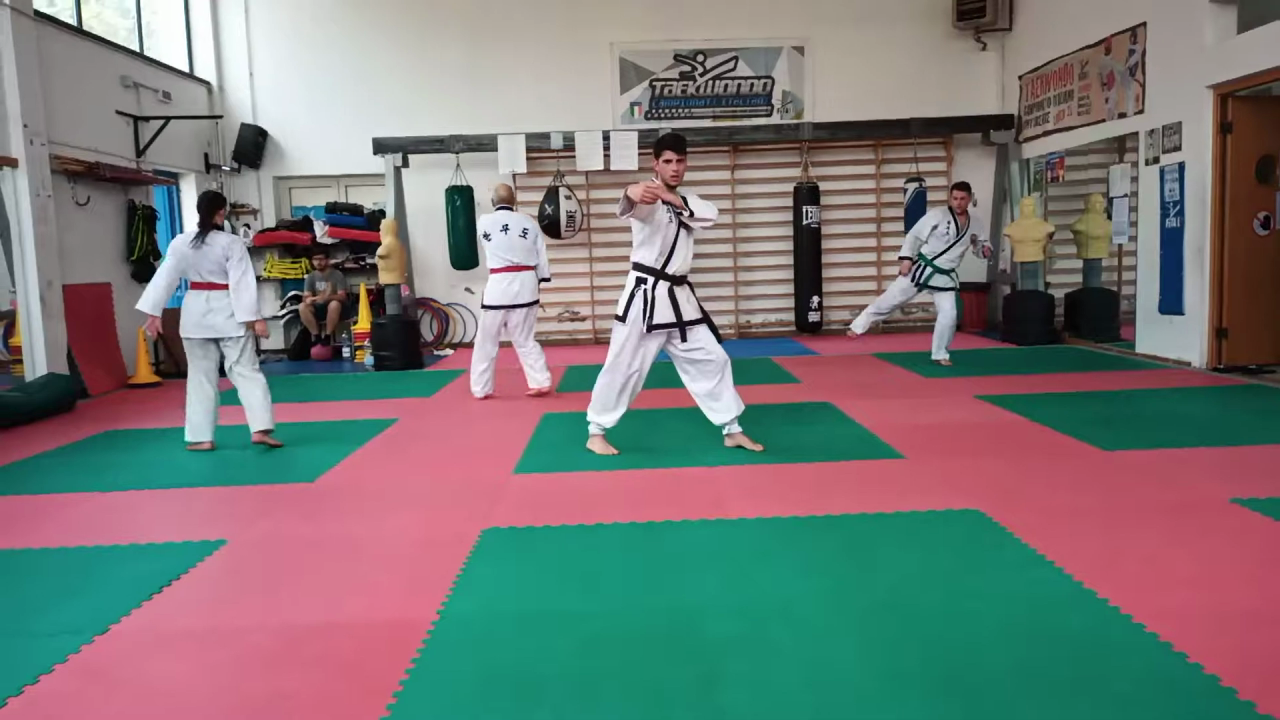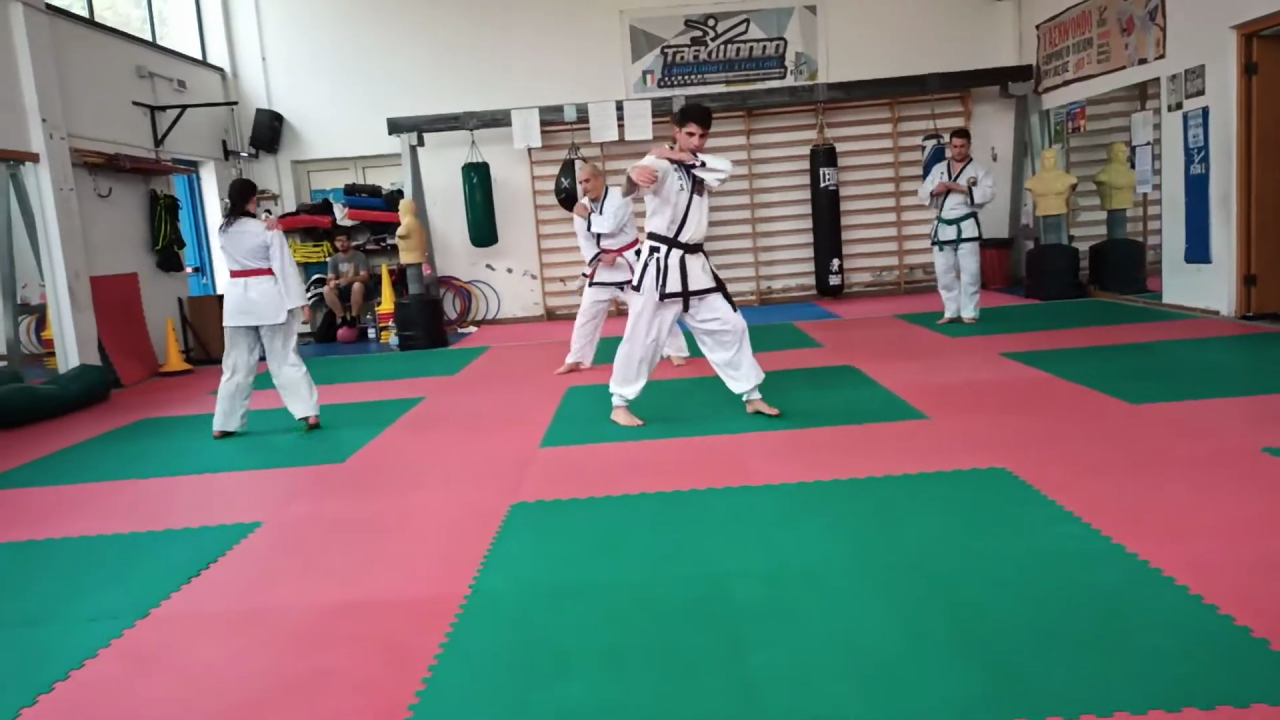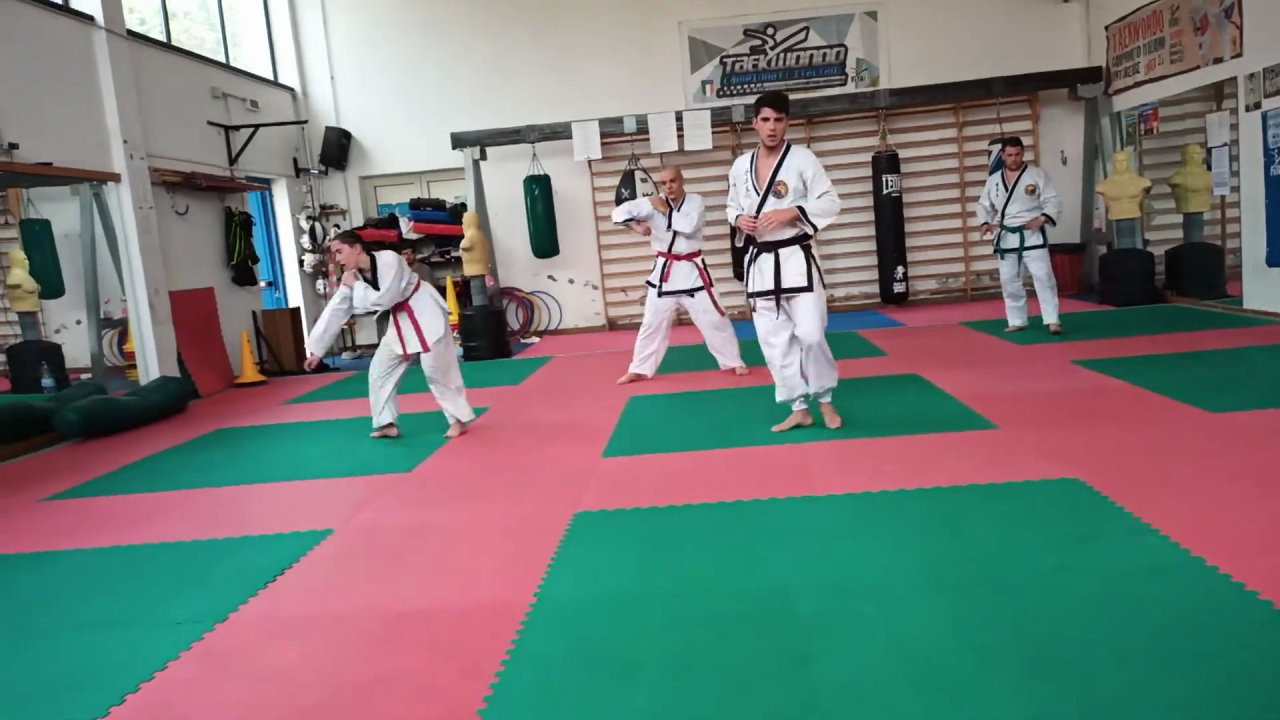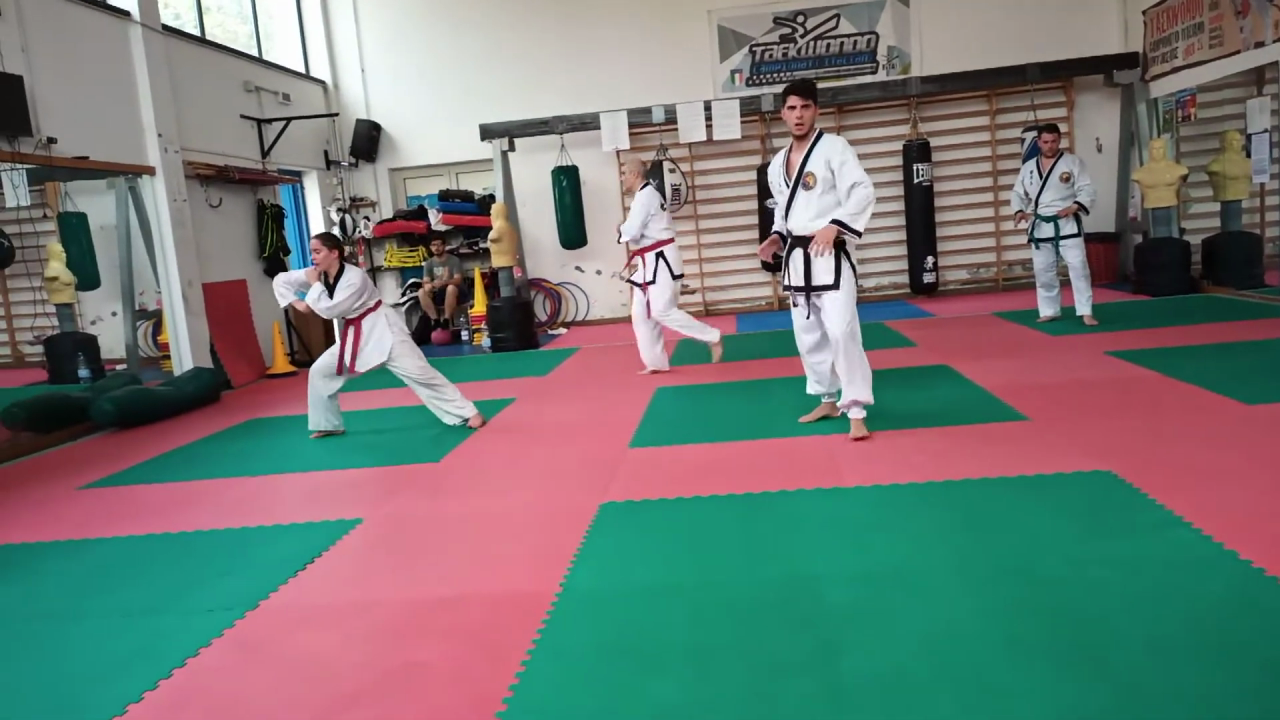
dt=0.7s
person 1, frame 1
left shoulder: (682, 200)
right shoulder: (650, 196)
left elbow: (710, 215)
right elbow: (631, 206)
left wrist: (676, 199)
right wrist: (632, 193)
left hip: (679, 295)
right hip: (646, 293)
left knee: (712, 359)
right knee: (624, 366)
left ankle: (732, 430)
right ankle: (596, 432)
person 1, frame 2
left shoulder: (697, 166)
right shoulder: (659, 163)
left elbow: (725, 168)
right elbow: (641, 176)
left wrist: (687, 158)
right wrist: (634, 174)
left hip: (695, 263)
right hip: (661, 263)
left knee: (729, 327)
right knee: (643, 336)
left ankle: (752, 395)
right ankle: (620, 403)
person 1, frame 3
left shoulder: (803, 159)
right shoulder: (741, 166)
left elbow: (830, 202)
right elbow: (732, 206)
left wrist: (791, 213)
right wrist: (739, 220)
left hip: (796, 259)
right hip: (760, 263)
left knee: (811, 334)
right knee: (775, 342)
left ankle: (824, 399)
right ankle: (799, 408)
person 1, frame 4
left shoulder: (835, 147)
right shoulder: (777, 164)
left elbow: (862, 192)
left wrist: (834, 228)
right wrist: (778, 237)
left hip: (830, 256)
right hip: (797, 258)
left knee: (841, 331)
right knee: (808, 337)
left ankle: (855, 411)
right ankle: (828, 399)
person 2, frame 1
left shoulder: (180, 242)
right shoulder: (233, 243)
left elbow: (165, 278)
right elbow: (243, 282)
left wrist: (153, 313)
right wrist: (254, 317)
left hip: (195, 313)
right hip: (229, 313)
left knee: (201, 379)
right knee: (247, 371)
left ankle: (202, 437)
right ankle: (261, 429)
person 2, frame 2
left shoulder: (224, 230)
right shoulder: (269, 232)
right elbow: (285, 267)
left wrist: (269, 228)
right wrist: (300, 302)
left hip: (237, 300)
right hip: (269, 298)
left knee: (236, 365)
right knee: (286, 359)
left ankle: (224, 424)
right ankle: (308, 412)
person 2, frame 3
left shoulder: (389, 260)
right shoulder: (351, 278)
left elbow: (386, 300)
right elbow: (335, 312)
left wrist: (356, 285)
right wrist: (316, 349)
left hip: (423, 311)
right hip: (398, 320)
left knee: (436, 368)
right knee: (380, 370)
left ankle: (458, 419)
right ankle: (386, 424)
person 2, frame 4
left shoulder: (356, 278)
right shoulder: (316, 274)
left elbow: (330, 311)
right elbow: (282, 281)
left wrist: (315, 286)
right wrist: (296, 302)
left hip: (382, 329)
right hip: (354, 335)
left knee: (419, 372)
right knee: (319, 373)
left ankle: (468, 412)
right ankle: (327, 425)
person 3, frame 1
left shoulder: (484, 221)
right shoulder: (529, 222)
right elbow: (542, 255)
right wrist: (538, 281)
left hip: (500, 287)
right hip: (526, 284)
left knee: (485, 342)
right knee: (525, 339)
left ankle: (480, 388)
right ankle: (542, 382)
person 3, frame 2
left shoulder: (618, 195)
right shoulder: (582, 206)
left elbow: (609, 227)
right elbow: (586, 240)
left wrist: (587, 216)
right wrist: (600, 259)
left hip: (630, 260)
right hip: (602, 264)
right knee: (587, 314)
left ankle: (676, 351)
right ankle: (577, 359)
person 3, frame 3
left shoulder: (696, 201)
right shoulder: (653, 203)
left elbow: (688, 226)
right elbow: (620, 211)
left wrist: (665, 210)
right wrist: (634, 224)
left hip: (693, 270)
right hip: (665, 271)
left knee: (714, 318)
right knee: (652, 322)
left ankle: (734, 362)
right ankle: (639, 369)
person 3, frame 4
left shoulder: (645, 197)
right shoulder: (651, 194)
left elbow: (632, 233)
left wrist: (623, 228)
right wrist: (637, 255)
left hip: (660, 261)
right hip: (652, 261)
left knee: (663, 312)
right knee: (642, 315)
left ankle: (712, 337)
right ankle: (655, 362)
person 4, frame 1
left shoulder: (975, 224)
right shoulder: (937, 214)
left elbow: (982, 243)
right elbow: (914, 236)
left wrist: (986, 250)
right wrist: (906, 258)
left hip: (945, 277)
right hip: (922, 269)
left knee: (949, 316)
right knee: (892, 299)
left ankle: (940, 354)
right ankle: (858, 326)
person 4, frame 2
left shoulder: (978, 169)
right shoulder: (938, 169)
left elbow: (987, 193)
right elbow: (922, 192)
left wrist: (960, 188)
right wrist: (933, 192)
left hip: (966, 227)
right hip: (942, 227)
left knee: (970, 271)
right knee: (944, 273)
left ankle: (968, 313)
right ankle: (951, 312)
person 4, frame 3
left shoulder: (1037, 175)
right shoulder: (994, 180)
left elbow: (1052, 201)
right elbow: (984, 205)
left wrist: (1042, 218)
right wrist: (985, 223)
left hip: (1032, 235)
right hip: (1006, 237)
left knee: (1043, 277)
right knee: (1009, 281)
left ankle: (1053, 320)
right ankle: (1017, 320)
person 4, frame 4
left shoulder: (1073, 162)
right shoulder: (1028, 167)
left elbow: (1087, 190)
right elbow: (1018, 193)
left wrist: (1075, 206)
right wrist: (1019, 211)
left hip: (1067, 225)
right hip: (1040, 227)
left knee: (1078, 266)
right knee: (1043, 271)
left ankle: (1085, 312)
right ankle: (1049, 311)
